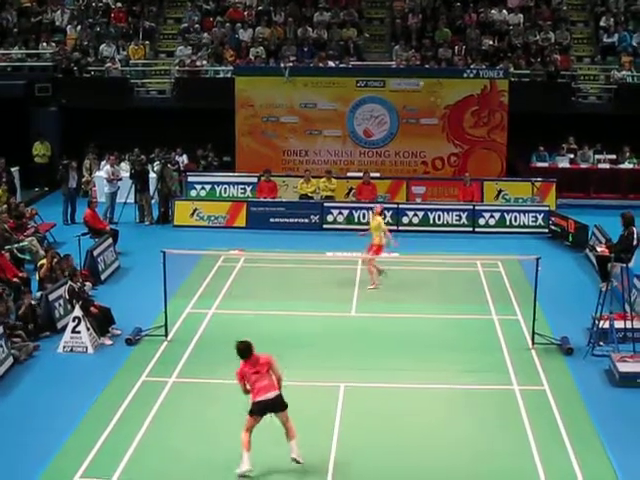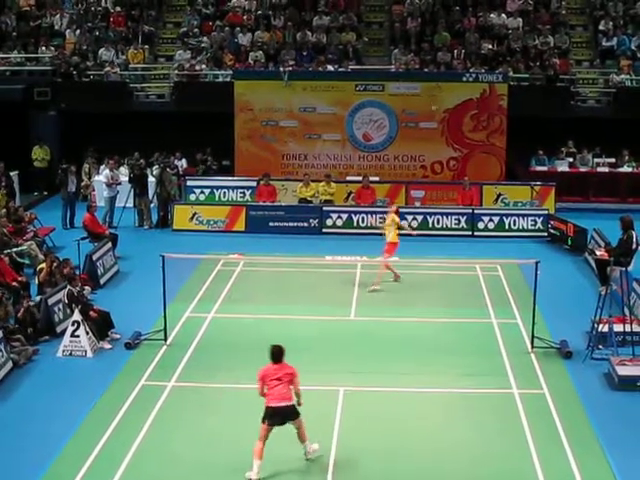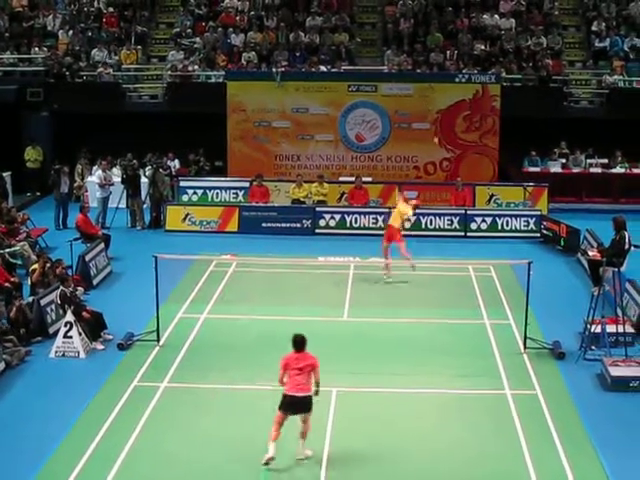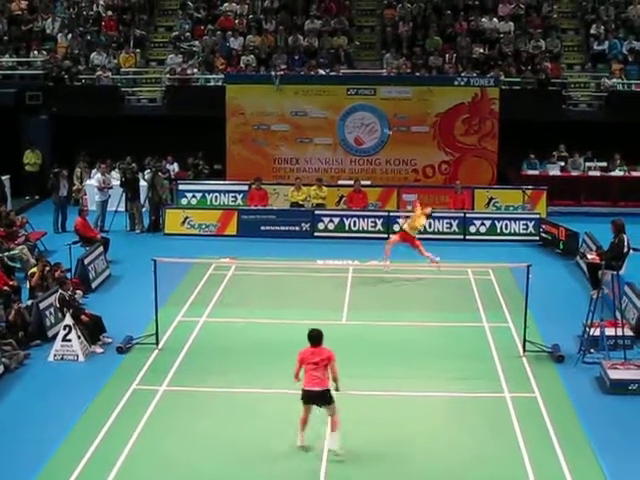
dt=0.2s
person 1, frame 1
left shoulder: (240, 371)
right shoulder: (266, 359)
left elbow: (245, 391)
right elbow: (279, 376)
right wrist: (278, 389)
left hip: (259, 402)
right hip: (275, 397)
left knee: (247, 431)
right knee: (287, 424)
left ankle: (245, 464)
right ankle: (295, 453)
person 1, frame 2
left shoulder: (263, 371)
right shoulder: (290, 369)
left elbow: (261, 393)
right elbow: (297, 390)
right wrist: (299, 400)
left hip: (272, 408)
right hip: (288, 406)
left knee: (261, 440)
right knee: (300, 427)
right ankle: (308, 451)
person 1, frame 3
left shoulder: (287, 359)
right shoulder: (312, 359)
left elbow: (281, 380)
right elbow: (317, 380)
right wrist: (317, 389)
left hip: (289, 396)
right hip: (305, 396)
left knee: (277, 425)
right knee: (305, 421)
left ankle: (271, 452)
right ankle: (302, 451)
person 1, frame 4
left shoulder: (303, 353)
right shoulder: (328, 353)
left elbow: (296, 374)
right elbow: (334, 374)
left wrist: (297, 378)
right wrist: (337, 386)
left hip: (307, 390)
right hip: (322, 391)
left knee: (306, 412)
right knee: (333, 414)
left ankle: (301, 440)
right ankle: (334, 444)
